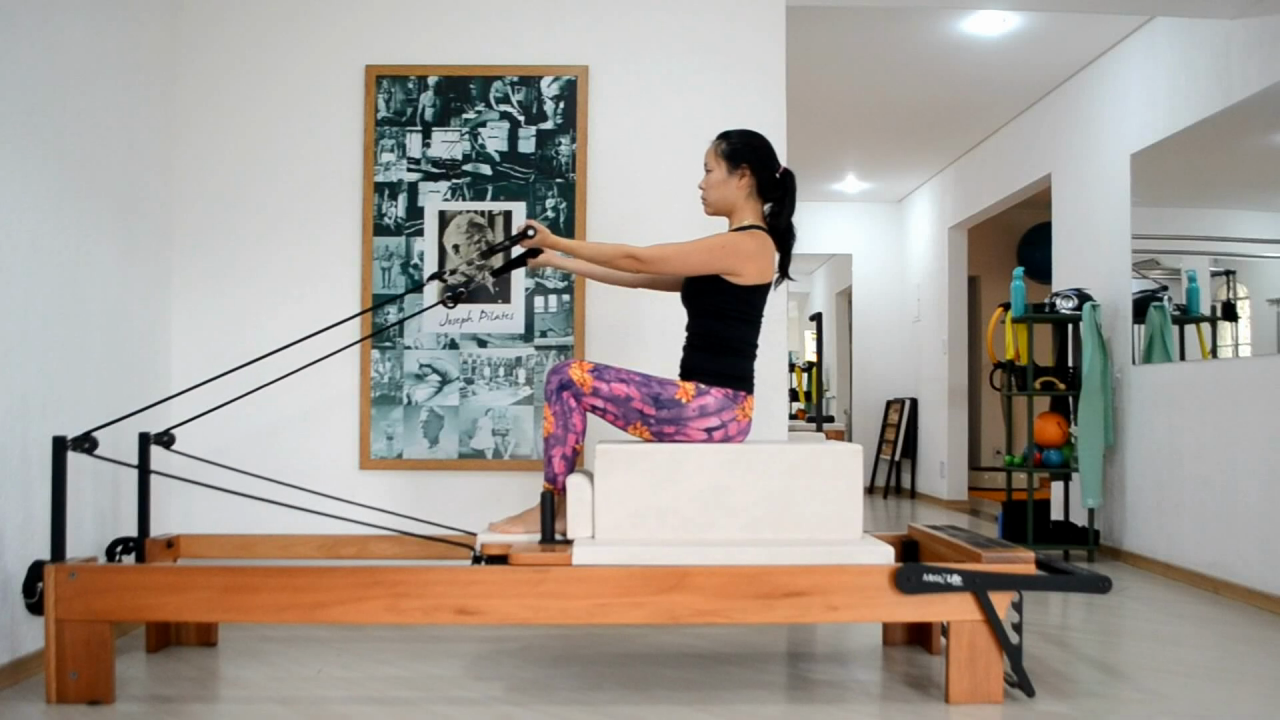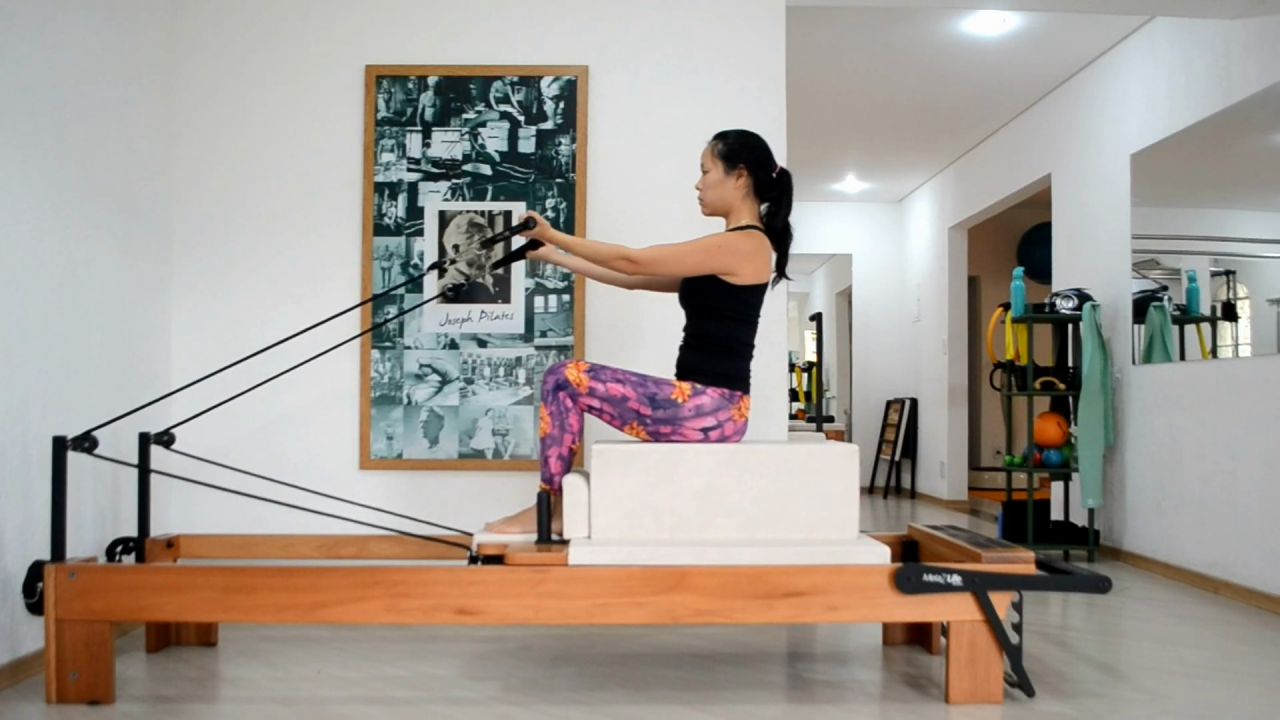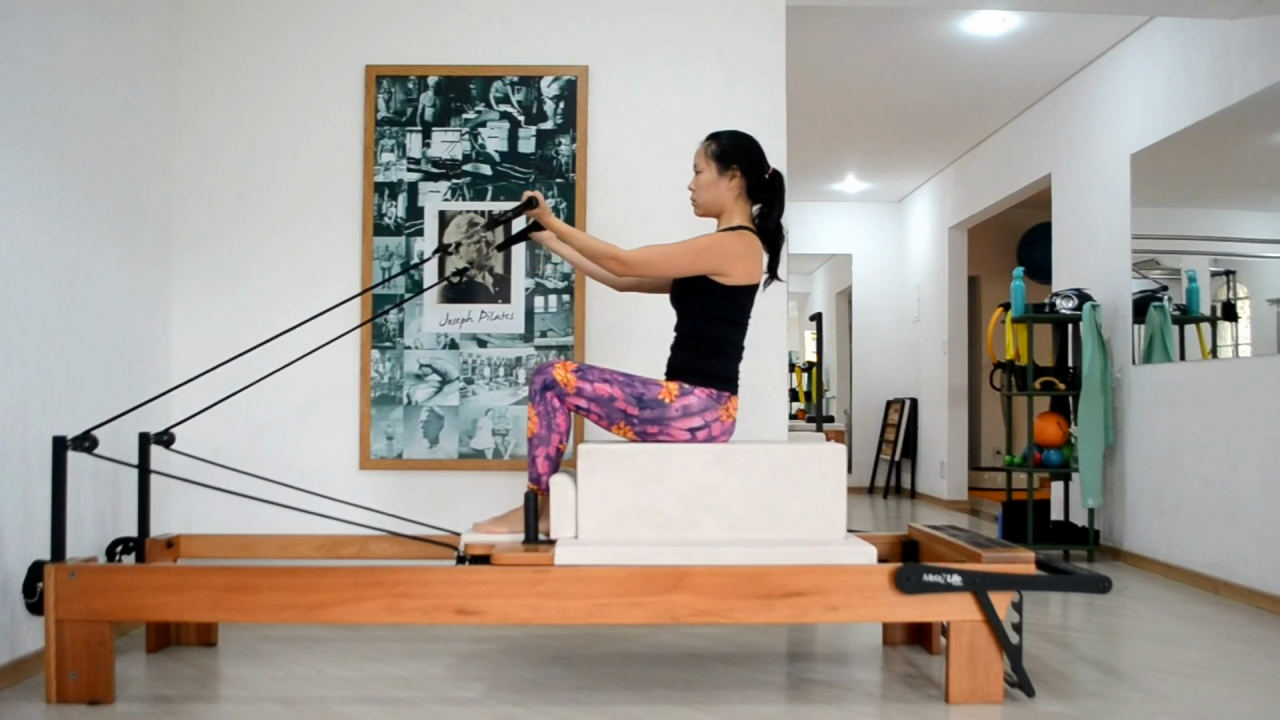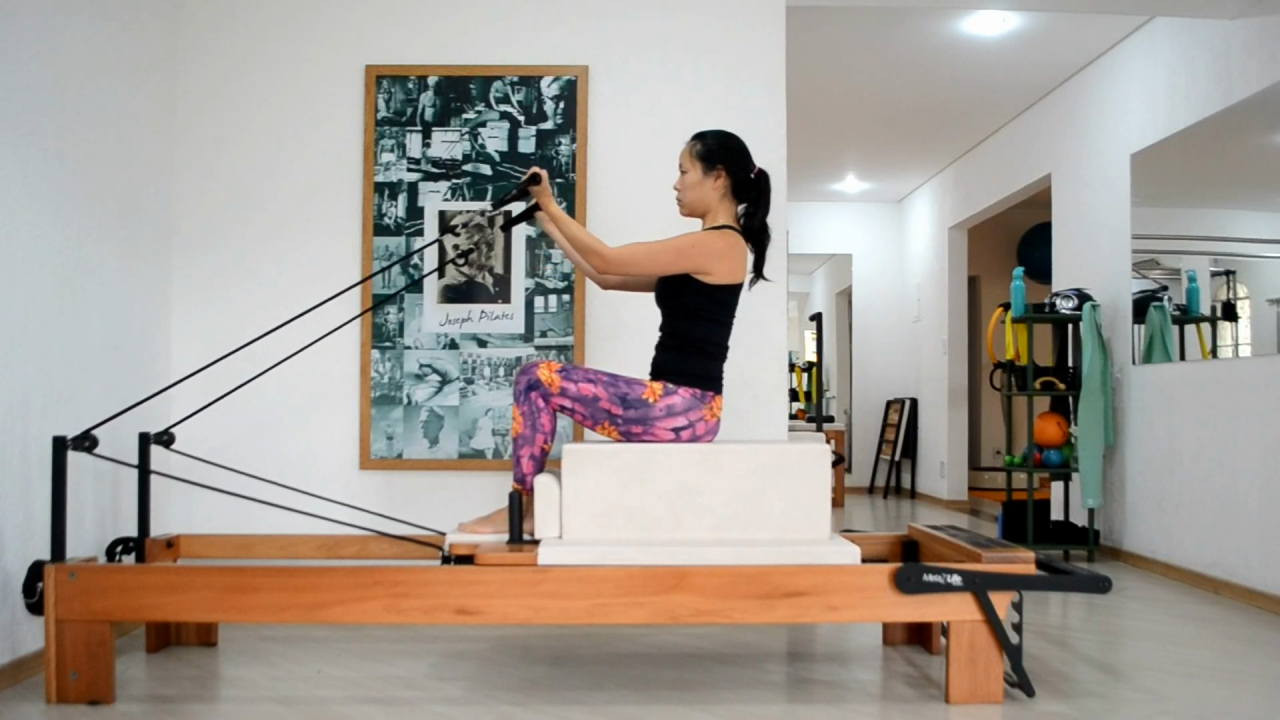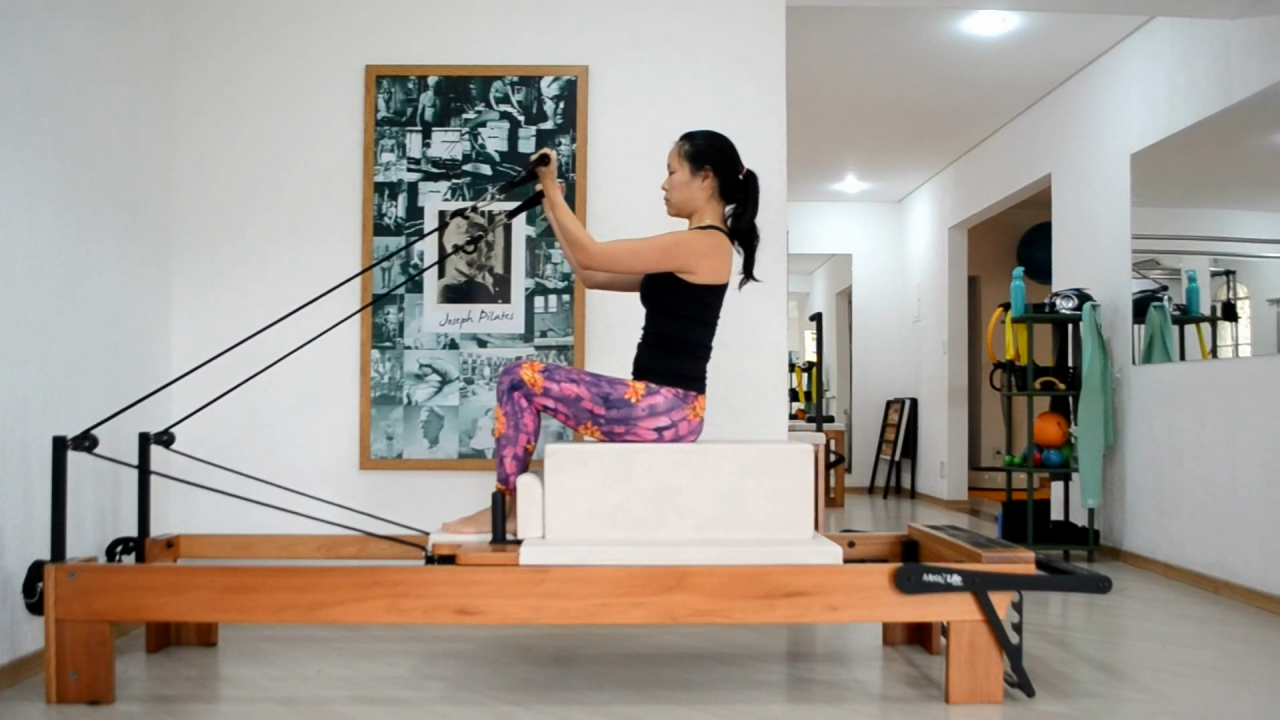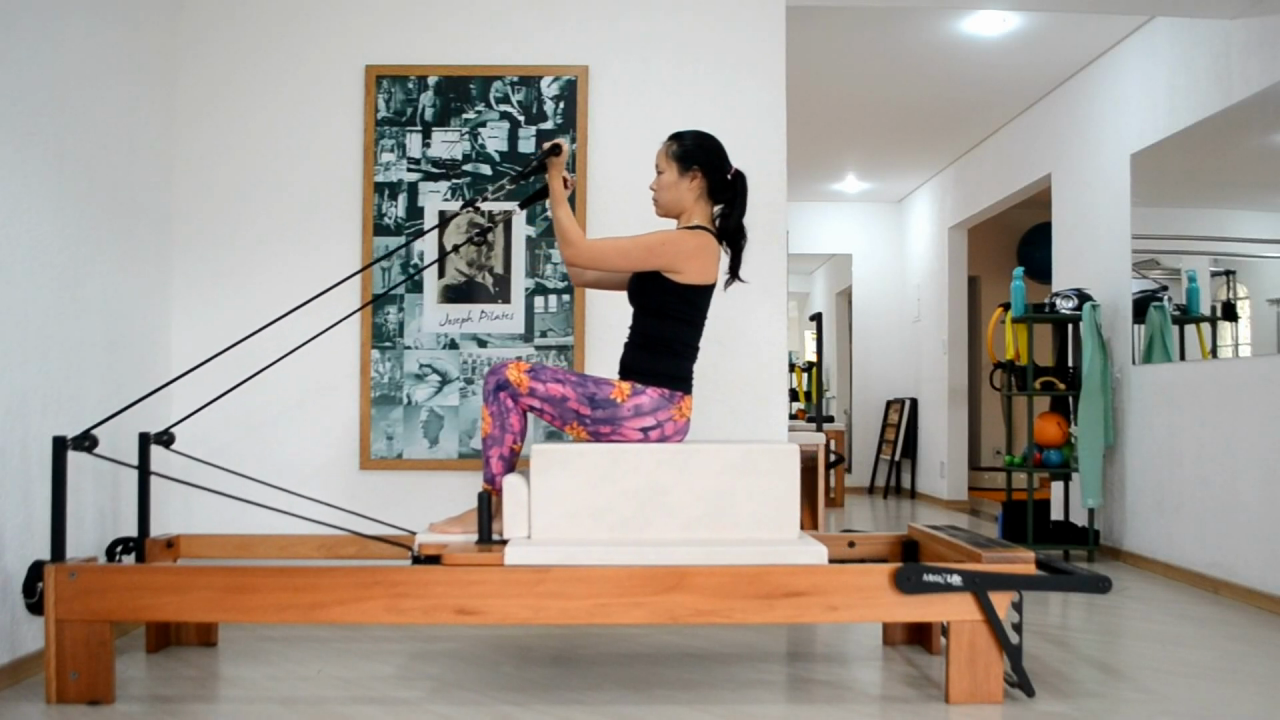
dt=0.5s
person 1, frame 1
left shoulder: (748, 245)
right shoulder: (730, 250)
left elbow: (636, 260)
right elbow: (635, 277)
left wrist: (556, 241)
right wrist: (555, 260)
left hip: (715, 409)
right hip: (707, 405)
left knee: (569, 378)
right knee: (571, 381)
left ankle: (554, 509)
right ankle: (558, 508)
person 1, frame 2
left shoulder: (744, 244)
right shoulder: (727, 251)
left elbow: (633, 262)
right elbow: (633, 279)
left wrist: (555, 236)
right wrist: (554, 256)
left hip: (711, 407)
right hip: (703, 404)
left knee: (565, 378)
right knee: (568, 382)
left ankle: (550, 508)
right ankle: (555, 505)
person 1, frame 3
left shoulder: (735, 245)
right shoulder: (718, 253)
left elbow: (624, 263)
right elbow: (623, 280)
left wrist: (553, 222)
right wrist: (553, 242)
left hip: (699, 408)
right hip: (692, 405)
left knee: (553, 378)
right knee: (557, 381)
left ankle: (538, 509)
right ankle: (544, 508)
person 1, frame 4
left shoulder: (719, 244)
right shoulder: (703, 250)
left elbow: (607, 260)
right elbow: (608, 277)
left wrist: (550, 205)
right wrist: (549, 225)
left hip: (682, 408)
right hip: (678, 405)
left knee: (538, 379)
right knee: (544, 382)
left ankle: (523, 508)
right ankle: (528, 507)
person 1, frame 5
left shoulder: (703, 244)
right shoulder: (689, 250)
left elbow: (589, 256)
right elbow: (592, 275)
left wrist: (553, 190)
right wrist: (551, 208)
left hip: (665, 408)
right hip: (663, 405)
left knee: (520, 378)
right knee: (526, 381)
left ankle: (507, 508)
right ankle: (514, 506)
person 1, frame 6
left shoulder: (689, 244)
right shoulder: (680, 249)
left elbow: (577, 252)
right elbow: (583, 273)
left wrist: (555, 182)
right wrist: (558, 198)
left hip: (650, 408)
right hip: (650, 406)
left knee: (506, 379)
right knee: (514, 382)
left ankle: (494, 508)
right ankle: (501, 505)
